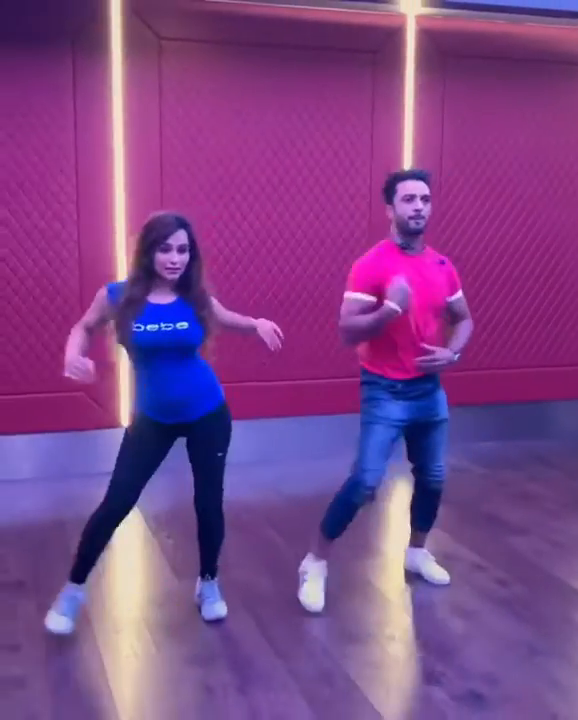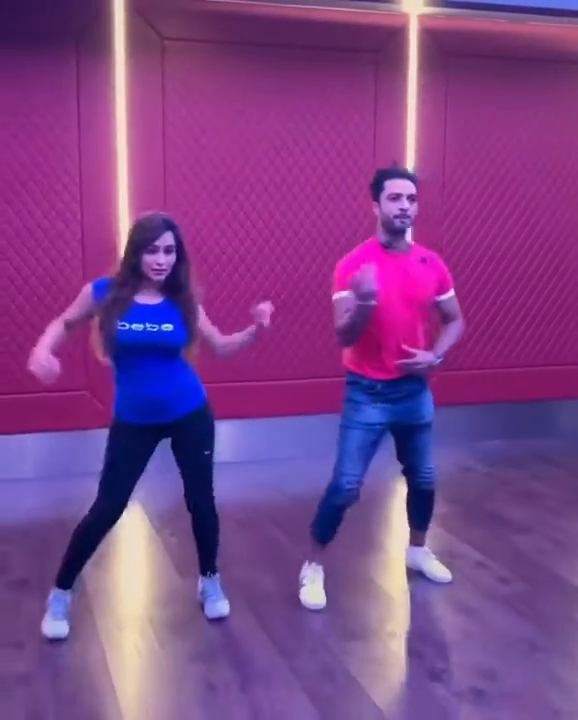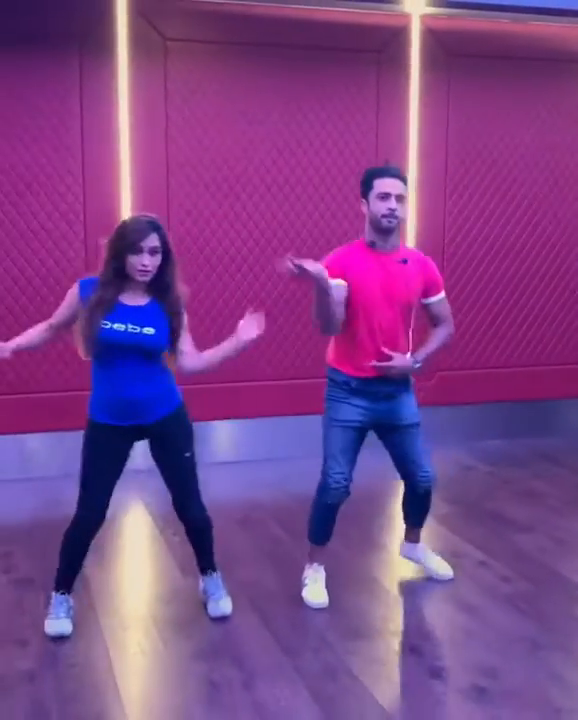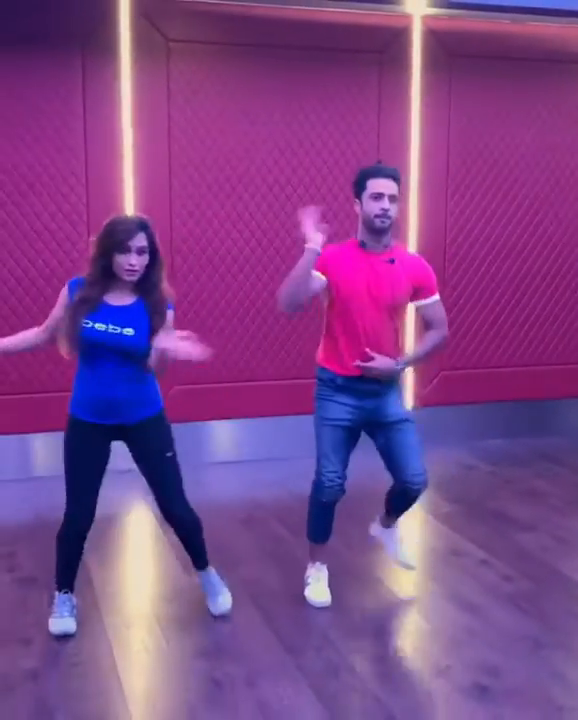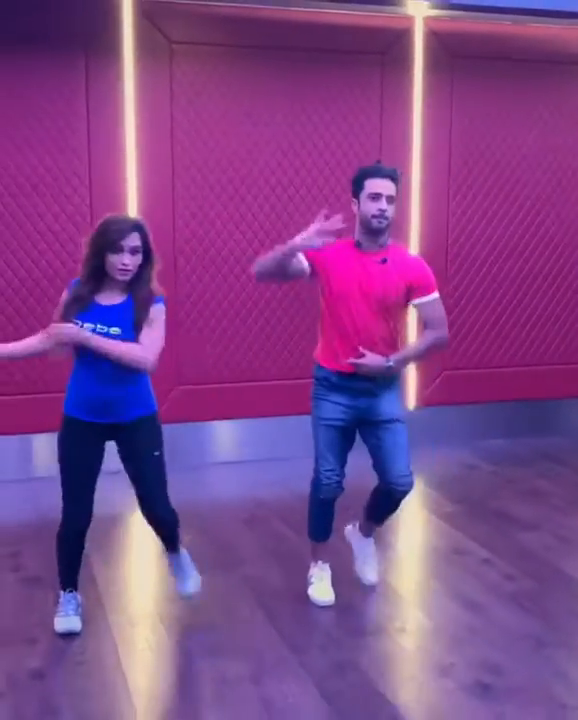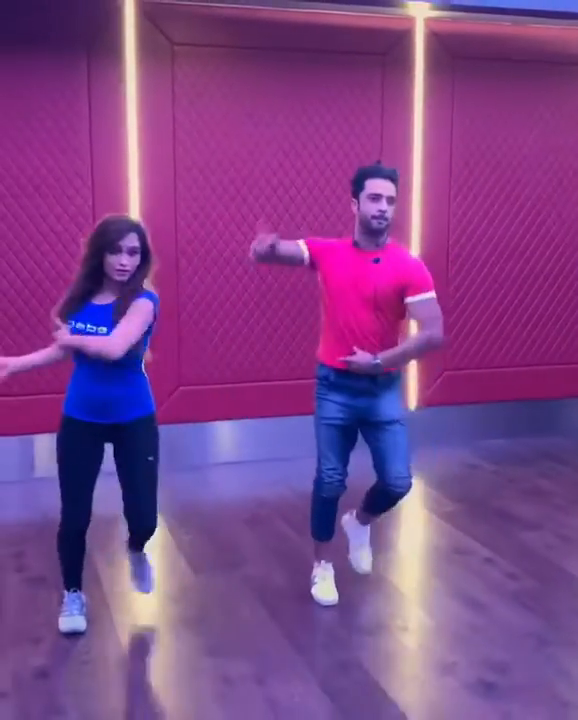
dt=0.1s
person 1, frame 1
left shoulder: (443, 267)
right shoulder: (370, 266)
left elbow: (463, 319)
right elbow: (348, 331)
left wrist: (452, 352)
right wrist: (390, 310)
left hip: (429, 389)
right hip: (384, 391)
left knee: (432, 478)
right knee: (365, 483)
left ankle: (417, 552)
right ankle: (315, 563)
person 1, frame 2
left shoulder: (432, 265)
right shoulder: (353, 265)
left elbow: (455, 319)
right elbow: (343, 335)
left wrist: (435, 356)
right wrist: (363, 301)
left hip: (415, 390)
right hip: (367, 393)
left knee: (423, 479)
right knee: (345, 486)
left ankle: (418, 551)
right ankle: (313, 568)
person 1, frame 3
left shoulder: (422, 266)
right shoulder: (341, 261)
left elbow: (445, 325)
right elbow: (329, 326)
left wrist: (416, 360)
right wrist: (320, 282)
left hip: (397, 391)
right hip: (347, 392)
left knee: (423, 479)
right knee: (334, 485)
left ankle: (414, 544)
right ankle: (314, 568)
person 1, frame 4
left shoulder: (415, 268)
right shoulder: (330, 258)
left elbow: (439, 329)
right elbow: (287, 305)
left wrist: (401, 363)
right wrist: (309, 248)
left hip: (385, 391)
right hip: (336, 390)
left knee: (413, 478)
right knee: (329, 484)
left ankle: (386, 527)
right ankle: (316, 568)
person 1, frame 5
left shoulder: (413, 268)
right shoulder: (325, 255)
left elbow: (439, 331)
right elbow: (262, 272)
left wrist: (390, 364)
right wrist: (300, 243)
left hip: (381, 389)
right hip: (332, 387)
left knee: (398, 481)
right knee: (327, 482)
left ankle: (364, 533)
right ankle: (319, 566)
person 1, frame 6
left shoulder: (409, 267)
right shoulder: (325, 252)
left elbow: (433, 333)
right elbow: (263, 254)
left wrist: (380, 362)
right wrist: (269, 242)
left hip: (382, 388)
right hip: (334, 387)
left knee: (396, 482)
right knee: (329, 481)
left ankle: (360, 521)
right ankle: (322, 566)
person 2, frame 1
left shoulder: (197, 298)
right shoulder: (118, 296)
left elbow: (232, 322)
right elbow: (83, 328)
left wrist: (258, 325)
right wrist: (73, 357)
left hip: (208, 415)
right hip: (152, 419)
left knee: (209, 504)
right knee: (114, 505)
left ankle: (208, 585)
right ankle: (73, 590)
person 2, frame 2
left shoulder: (184, 301)
right shoulder: (103, 293)
left elbow: (219, 345)
right elbow: (63, 323)
left wrist: (253, 328)
right wrist: (41, 352)
left hip: (189, 415)
right hip: (132, 421)
left knee: (201, 503)
right knee: (105, 510)
left ankle: (210, 582)
right ankle: (60, 595)
person 2, frame 3
left shoulder: (170, 305)
right shoulder: (90, 292)
left elbow: (188, 364)
right elbow: (49, 328)
left wrist: (238, 341)
left hip: (167, 418)
right hip: (107, 423)
left knee: (190, 507)
right knee: (89, 514)
left ankle: (211, 581)
right ankle: (61, 598)
person 2, frame 4
left shoulder: (157, 305)
right shoulder: (78, 292)
left elbow: (159, 361)
right elbow: (44, 333)
left wrist: (172, 350)
left hip: (144, 419)
right hip: (87, 422)
left knee: (175, 506)
right knee: (78, 514)
left ankle: (207, 575)
right ankle: (64, 597)
person 2, frame 5
left shoulder: (152, 303)
right shoulder: (77, 293)
left elbow: (146, 359)
right elbow: (49, 338)
left wrist: (90, 338)
left hip: (137, 420)
right hip: (81, 420)
left knee: (157, 507)
right knee: (76, 514)
left ankle: (177, 555)
right ankle: (68, 597)
person 2, frame 6
left shoulder: (143, 301)
right shoulder: (79, 297)
left elbow: (115, 348)
left wrist: (69, 337)
left hip: (134, 421)
right hip: (80, 421)
left knee: (142, 516)
right knee: (75, 516)
left ankle: (136, 551)
right ankle: (73, 595)
